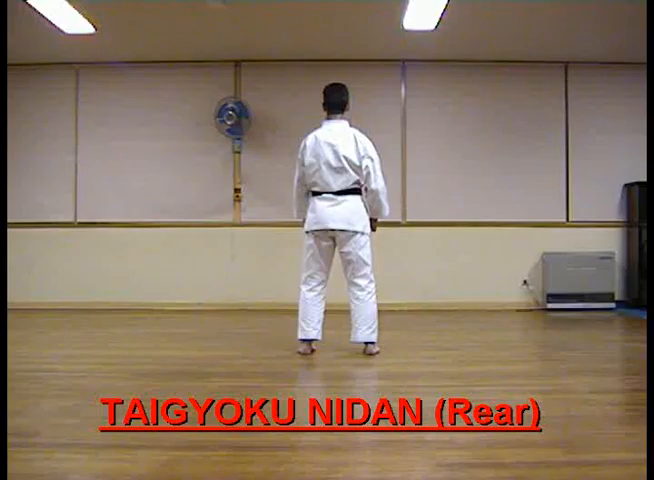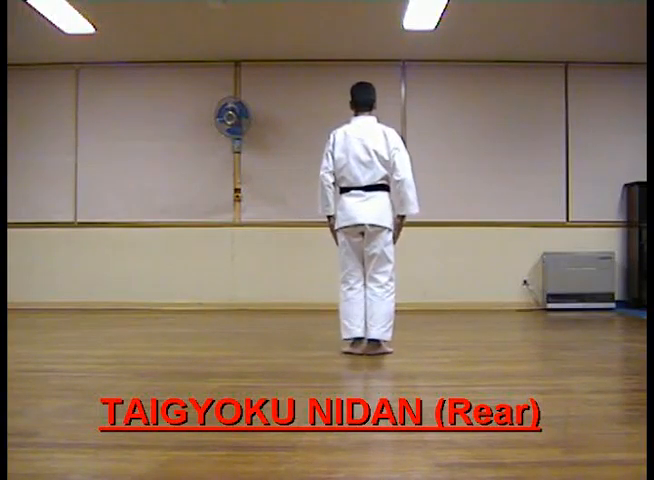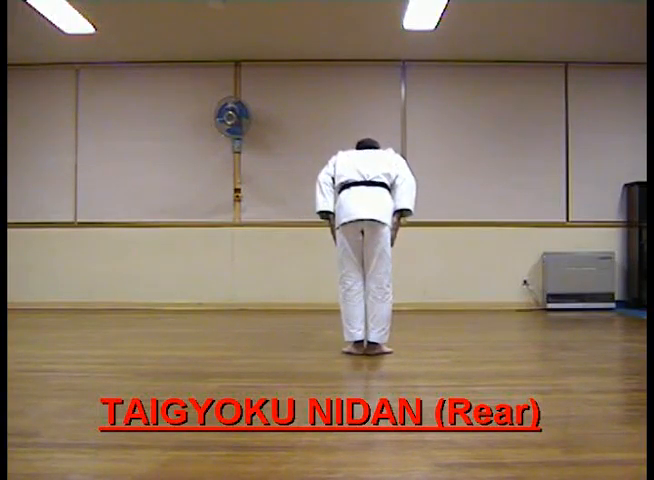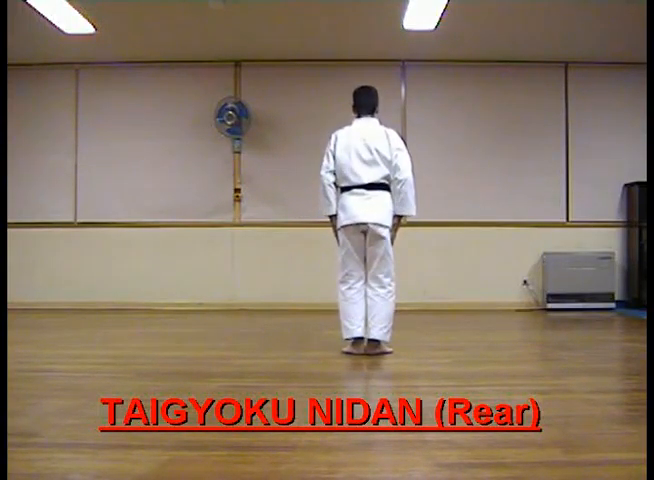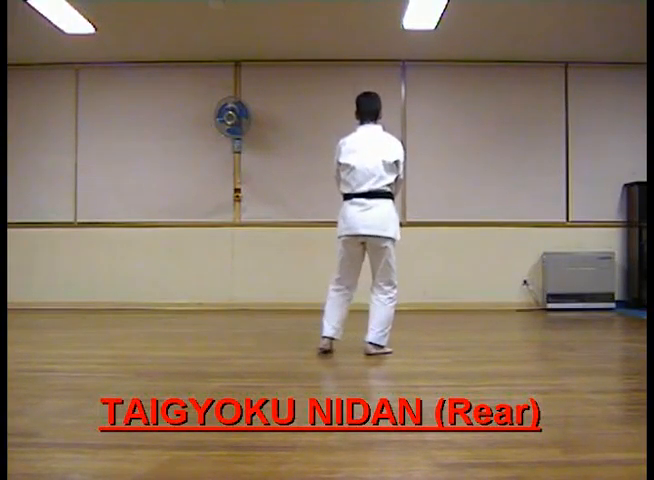
dt=1s
person 1, frame 1
left shoulder: (310, 141)
right shoulder: (359, 140)
left elbow: (300, 184)
right elbow: (375, 183)
left wrist: (303, 215)
right wrist: (375, 214)
left hip: (319, 213)
right hip: (351, 213)
left knee: (313, 280)
right knee: (361, 281)
left ankle: (307, 340)
right ankle: (368, 341)
person 1, frame 2
left shoulder: (337, 136)
right shoulder: (388, 135)
left elbow: (326, 178)
right elbow: (402, 177)
left wrist: (330, 215)
right wrist: (401, 215)
left hip: (348, 210)
right hip: (379, 209)
left knee: (351, 279)
right knee: (380, 278)
left ankle: (356, 339)
right ankle: (375, 340)
person 1, frame 3
left shoulder: (341, 157)
right shoulder: (390, 156)
left elbow: (324, 181)
right elbow: (406, 181)
left wrist: (330, 217)
right wrist: (398, 215)
left hip: (347, 206)
right hip: (379, 204)
left knee: (350, 278)
right knee: (379, 279)
left ankle: (356, 341)
right ankle: (375, 341)
person 1, frame 4
left shoulder: (339, 137)
right shoulder: (390, 136)
left elbow: (327, 177)
right elbow: (403, 177)
left wrist: (332, 215)
right wrist: (399, 215)
left hip: (349, 209)
right hip: (380, 208)
left knee: (351, 278)
right knee: (381, 279)
left ankle: (355, 340)
right ankle: (376, 340)
person 1, frame 5
left shoulder: (345, 144)
right shoulder: (393, 144)
left hip: (352, 214)
right hip: (383, 215)
left knee: (342, 282)
right knee: (384, 284)
left ankle: (328, 336)
right ankle: (375, 342)
